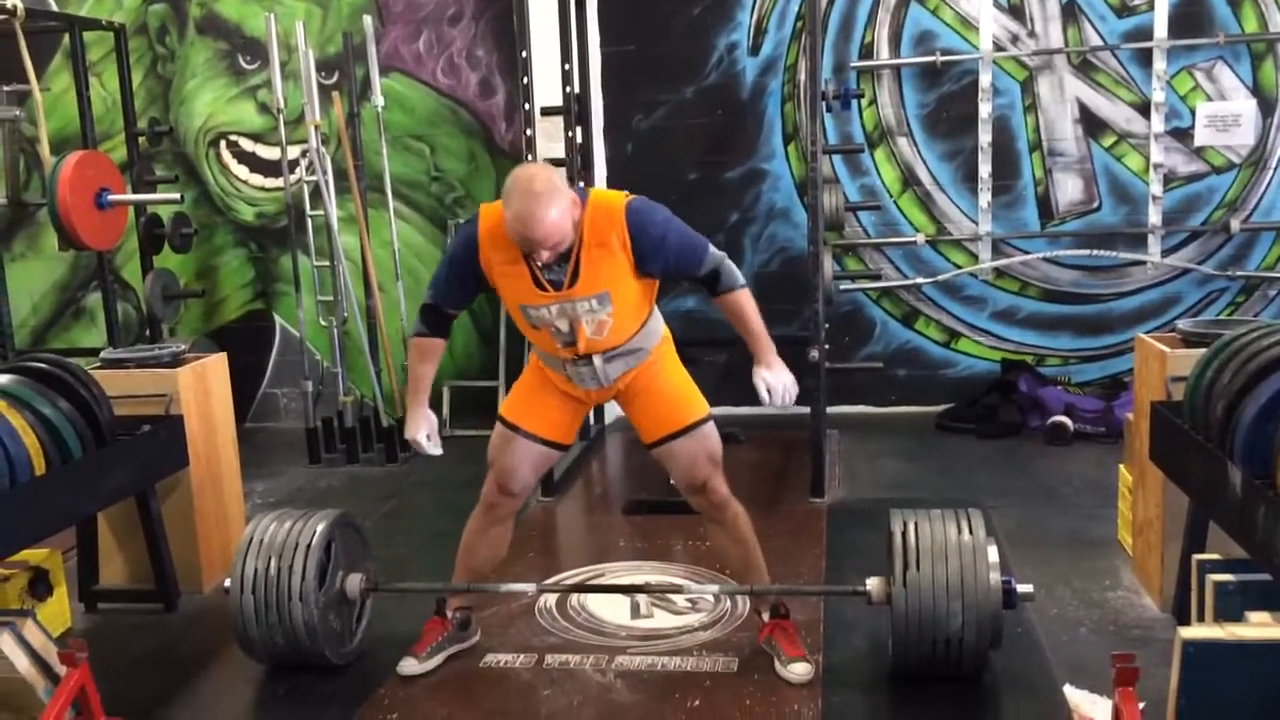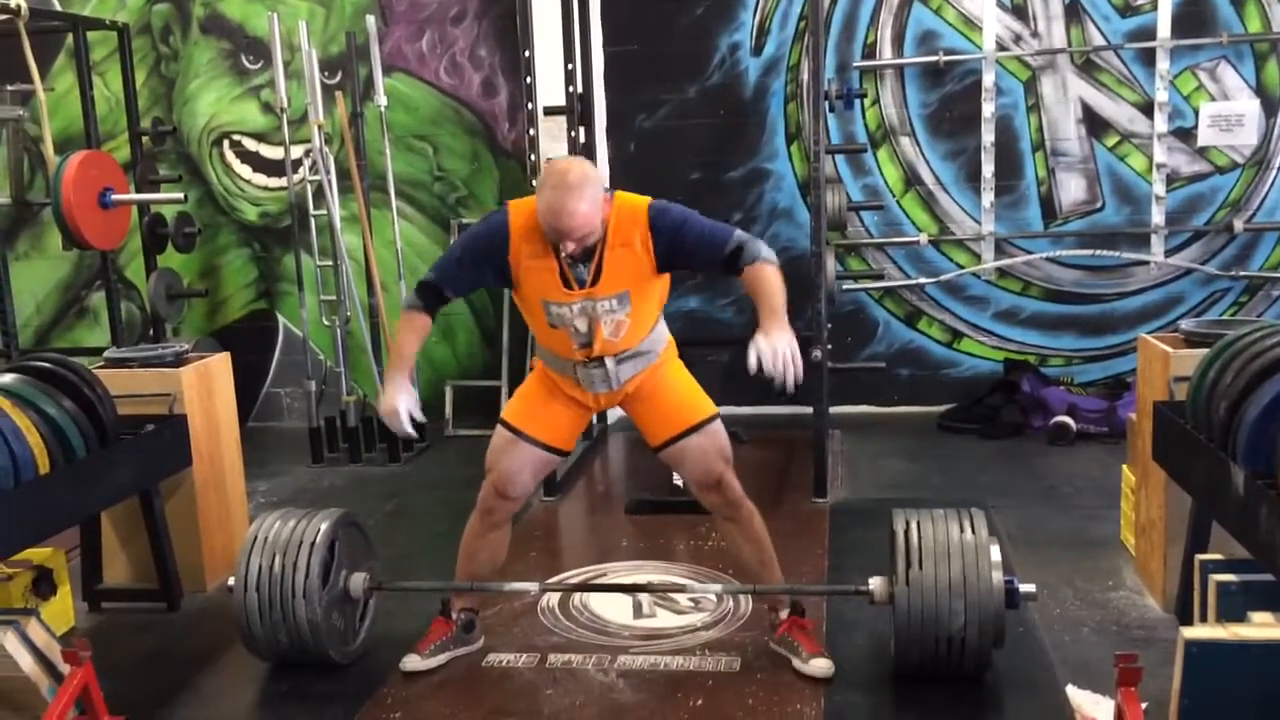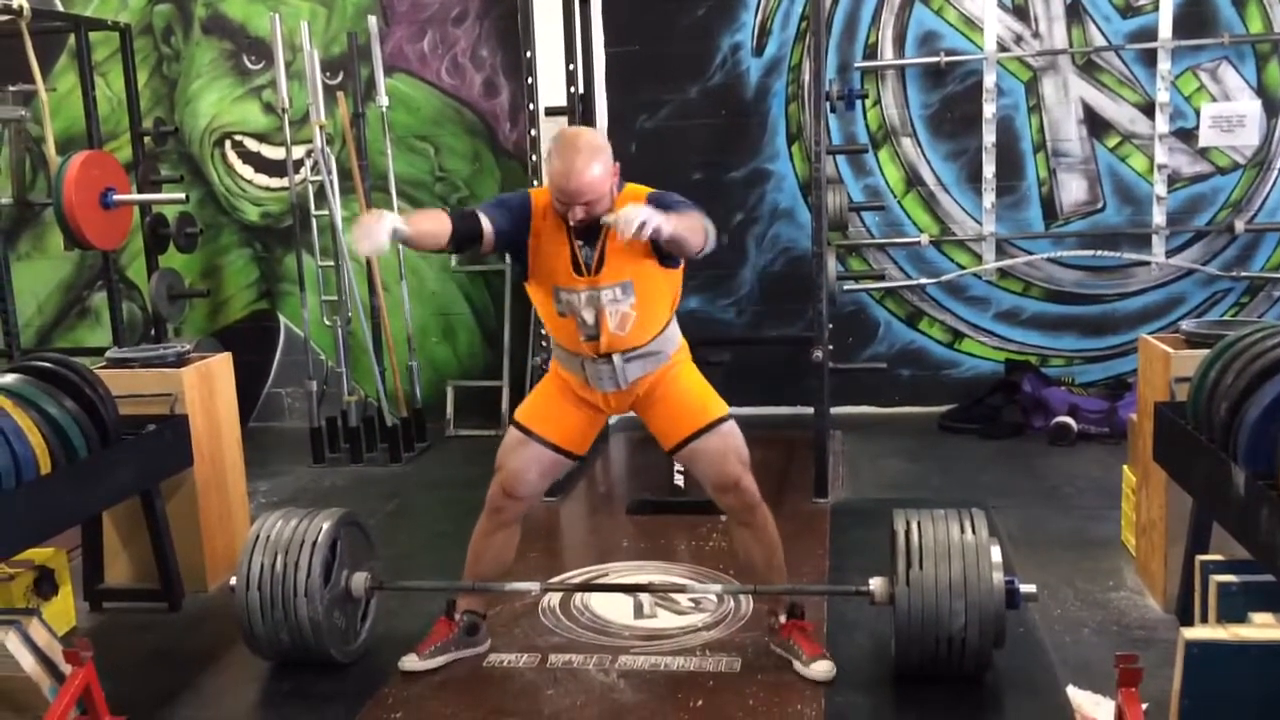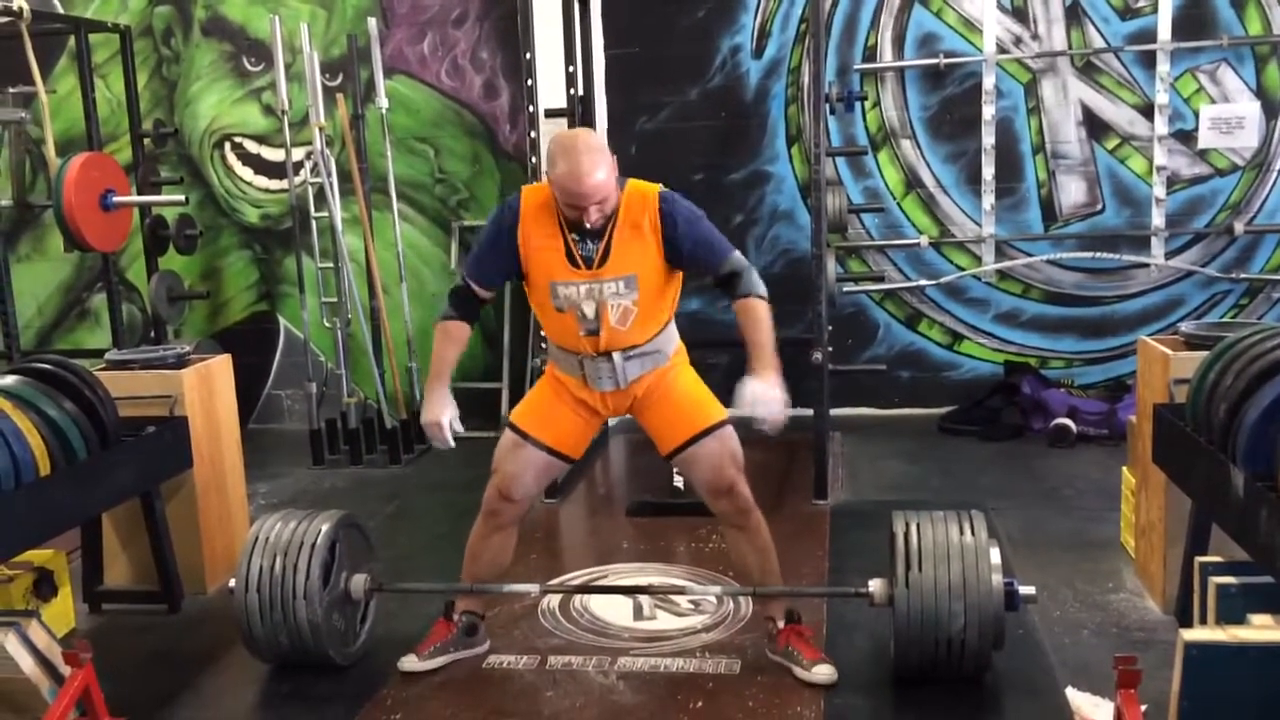
dt=0.3s
person 1, frame 1
left shoulder: (630, 220)
right shoulder: (481, 237)
left elbow: (717, 271)
right elbow: (435, 314)
left wrist: (766, 357)
right wrist: (417, 405)
left hip: (641, 360)
right hip: (555, 370)
left knee: (709, 490)
right knee: (501, 492)
left ankle: (773, 621)
right ankle: (453, 619)
person 1, frame 2
left shoulder: (650, 223)
right shoulder: (506, 231)
left elbow: (748, 251)
right elbow: (431, 291)
left wrist: (774, 321)
right wrist: (398, 376)
left hip: (647, 367)
right hip: (559, 376)
left knee: (722, 489)
right knee: (498, 495)
left ankle: (786, 621)
right ankle: (458, 622)
person 1, frame 3
left shoulder: (652, 206)
right shoulder: (526, 210)
left elbow: (699, 235)
right elbow: (462, 227)
left wrist: (657, 222)
right wrist: (394, 223)
left hip: (659, 366)
right hip: (574, 374)
left knee: (738, 488)
right knee: (507, 495)
left ankle: (787, 622)
right ankle: (464, 623)
person 1, frame 4
left shoulder: (662, 210)
right shoulder: (519, 217)
left elbow: (740, 278)
right elbow: (465, 298)
left wrist: (765, 370)
right wrist: (437, 391)
left hip: (657, 369)
right hip: (570, 376)
left knee: (732, 495)
right knee: (503, 498)
left ankle: (784, 630)
right ankle: (463, 625)
